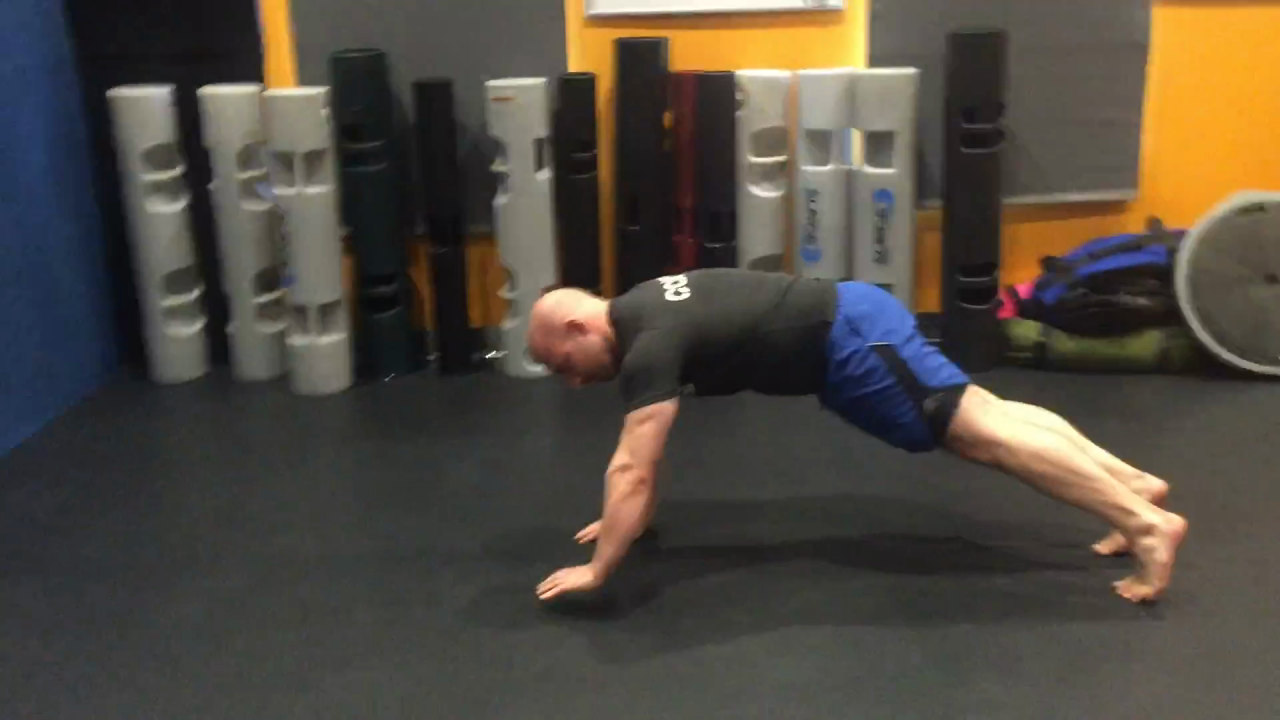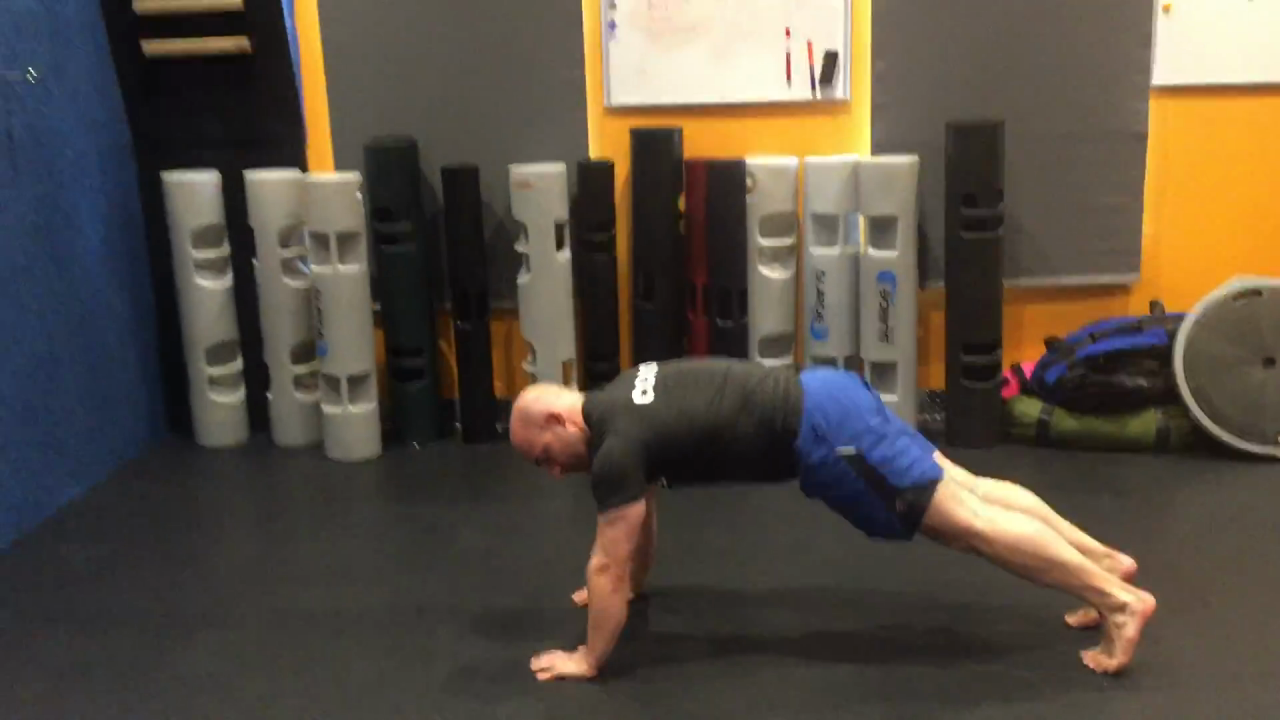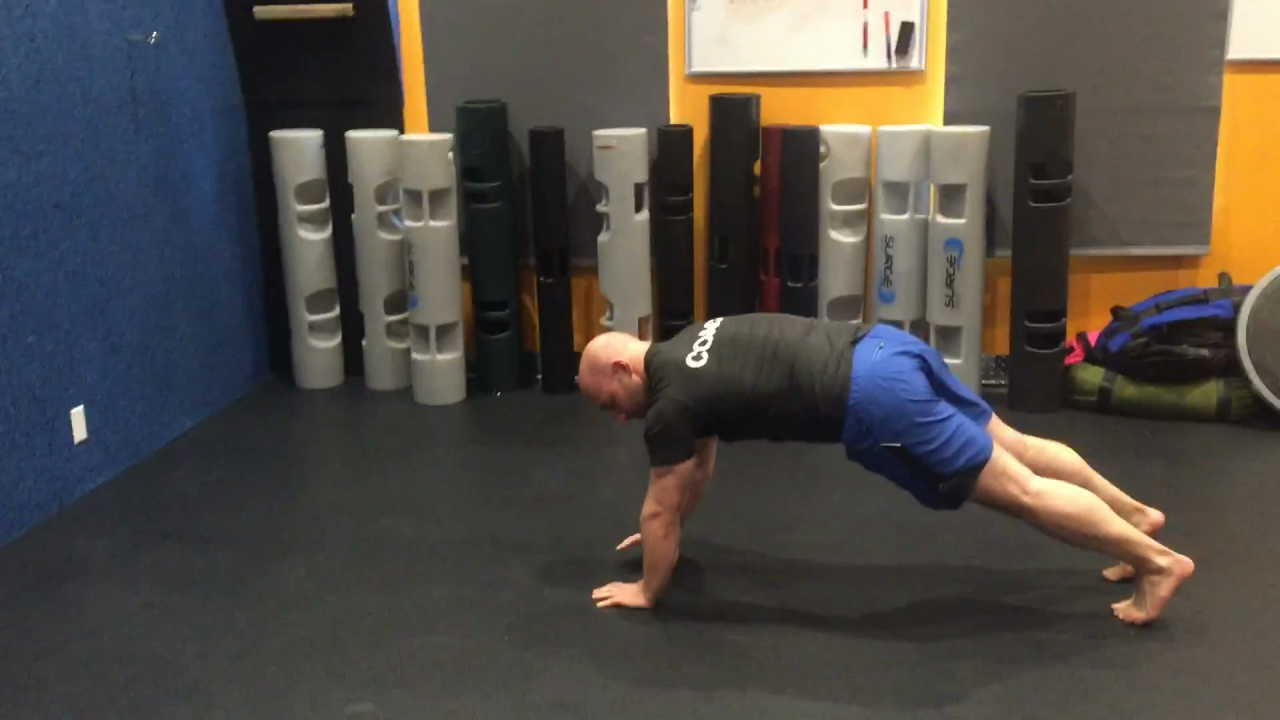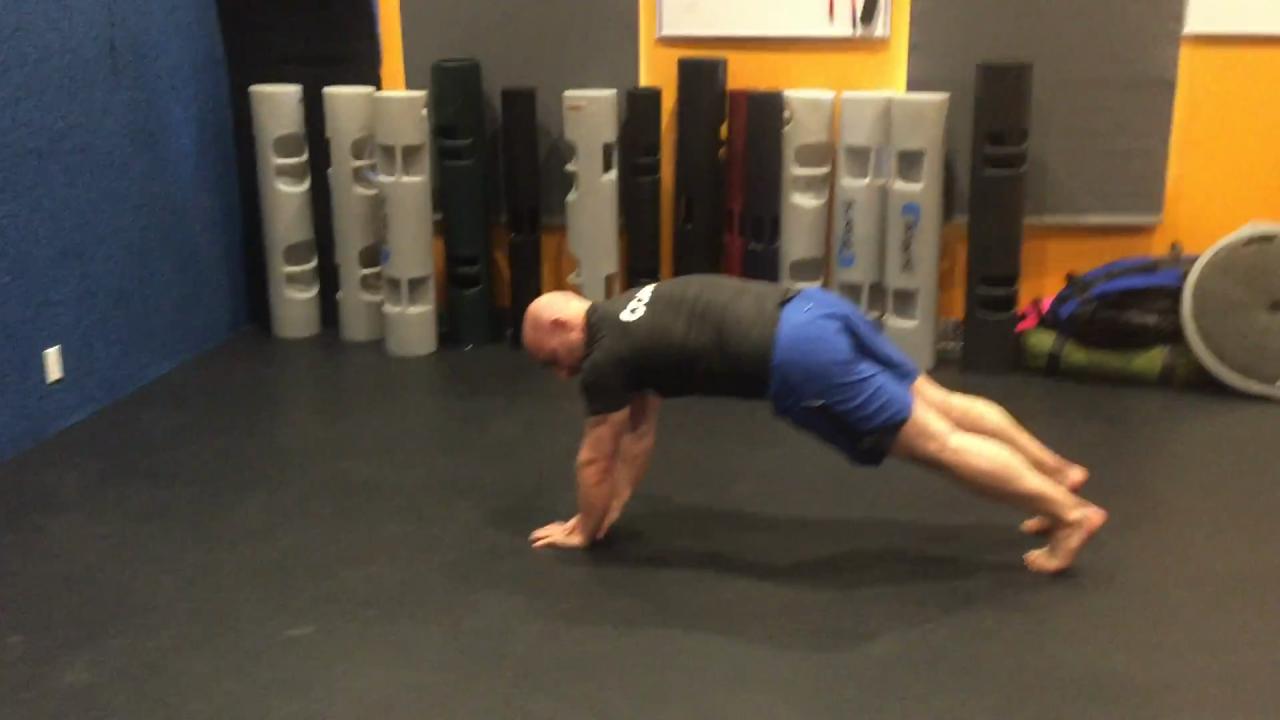
dt=0.5s
person 1, frame 1
left shoulder: (649, 343)
right shoulder: (638, 314)
left elbow: (631, 466)
right elbow: (645, 448)
left wrist: (598, 571)
right wrist: (634, 514)
left hip: (850, 340)
right hip: (847, 324)
left knee: (987, 434)
right knee: (984, 411)
left ankle: (1148, 527)
right ankle: (1135, 485)
person 1, frame 2
left shoulder: (616, 445)
right shoulder: (619, 404)
left elbow: (608, 563)
right elbow: (642, 513)
left wrist: (588, 659)
right wrist: (632, 584)
left hip: (821, 433)
right hip: (823, 394)
left knee: (963, 520)
right knee: (962, 486)
left ankle: (1119, 600)
right ankle: (1106, 561)
person 1, frame 3
left shoulder: (672, 401)
right shoulder: (688, 350)
left elbow: (660, 508)
right elbow: (700, 456)
left wrist: (647, 591)
right wrist: (668, 530)
left hip: (874, 400)
right hip: (884, 349)
left knee: (1016, 489)
right knee: (1012, 447)
left ankle: (1159, 562)
right ankle: (1138, 516)
person 1, frame 4
left shoulder: (606, 355)
right shoulder: (630, 321)
left elbow: (595, 457)
right elbow: (639, 428)
left wrist: (583, 531)
right wrist: (612, 508)
left hip: (798, 360)
right hip: (815, 311)
left knee: (937, 443)
right knee: (941, 406)
left ankle: (1070, 514)
right ankle: (1059, 473)
